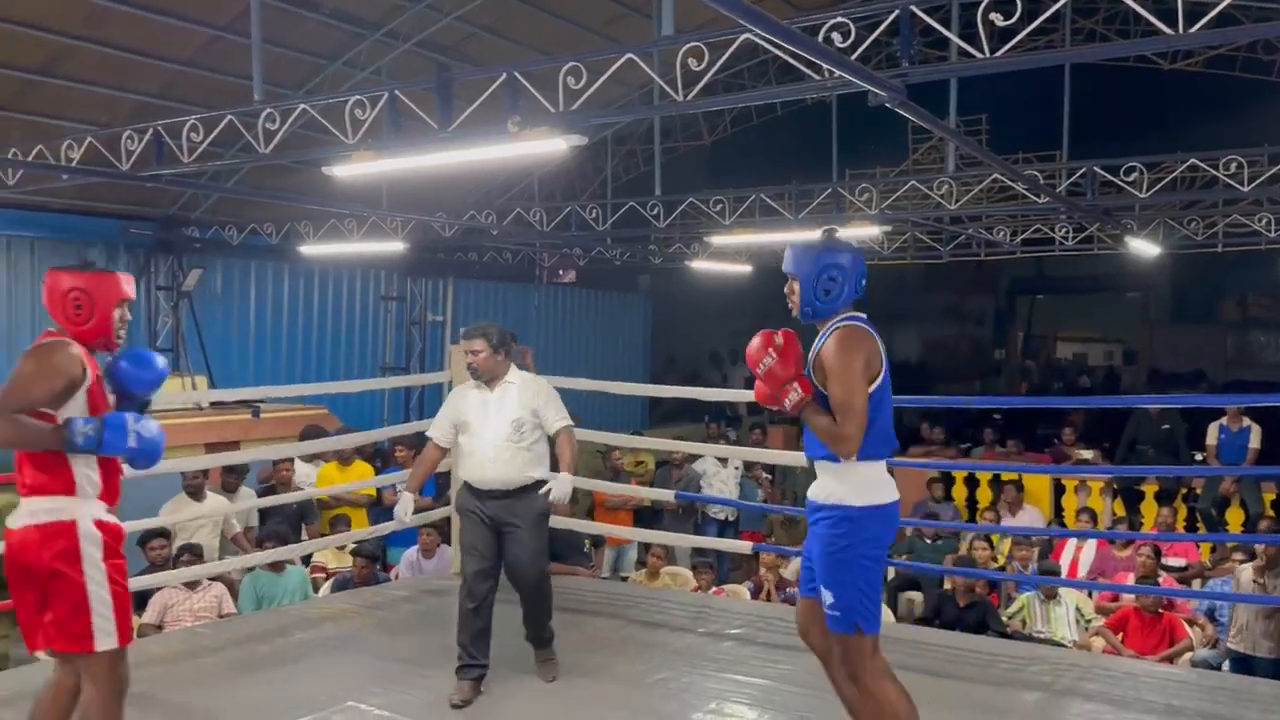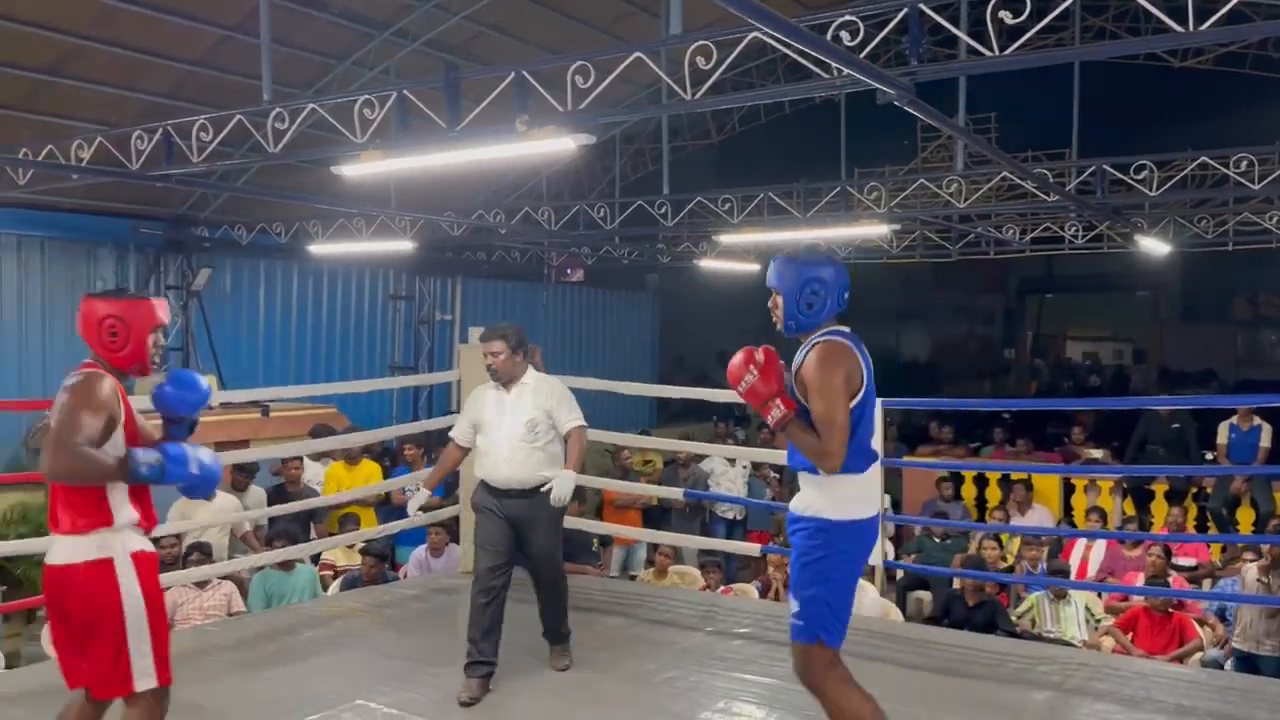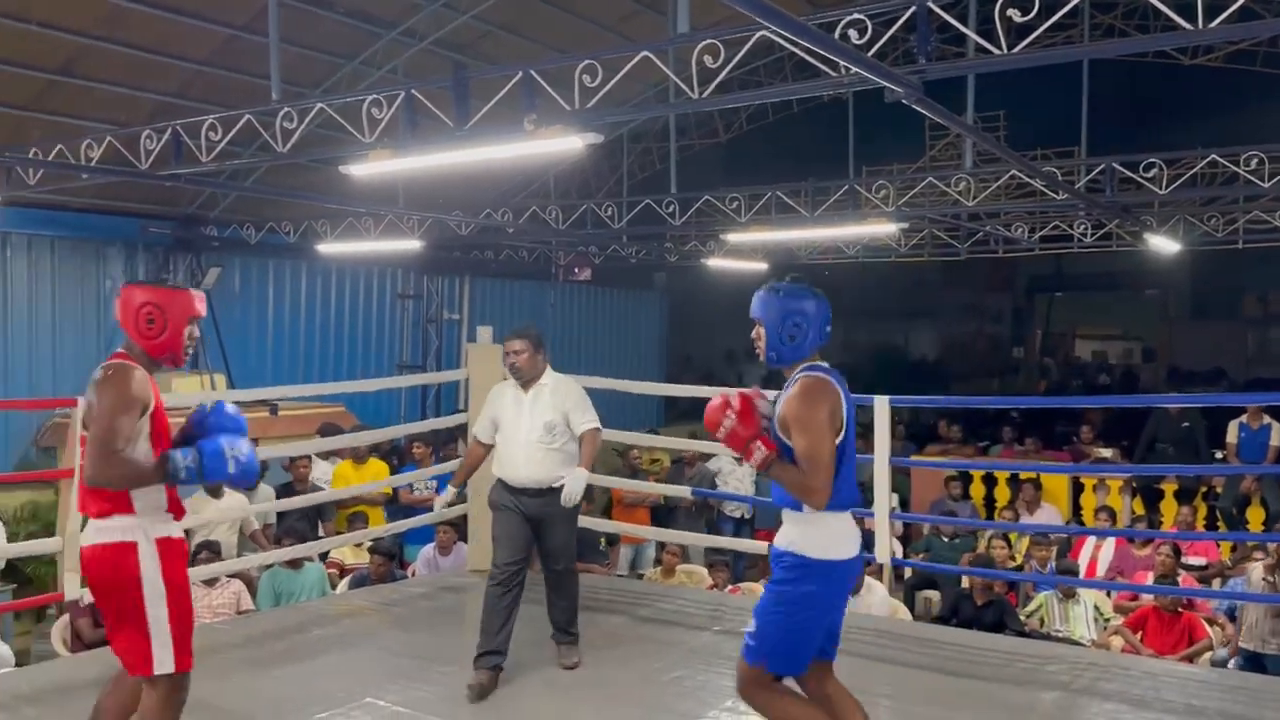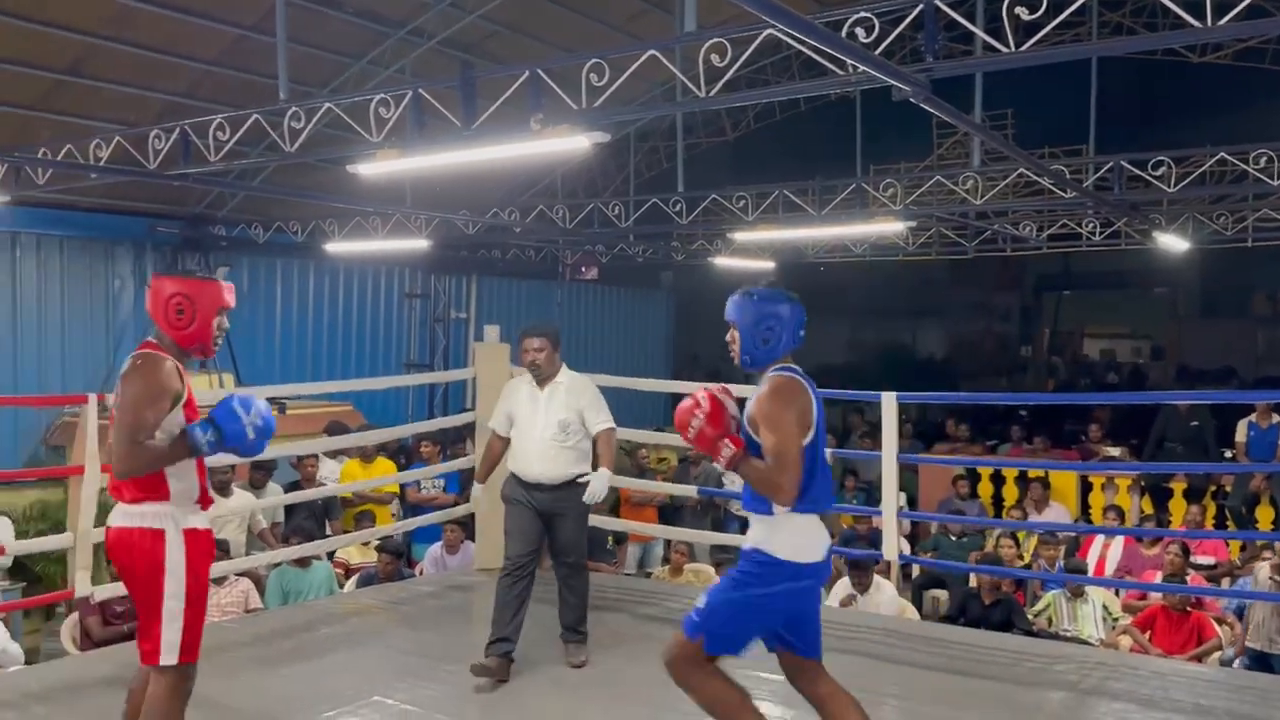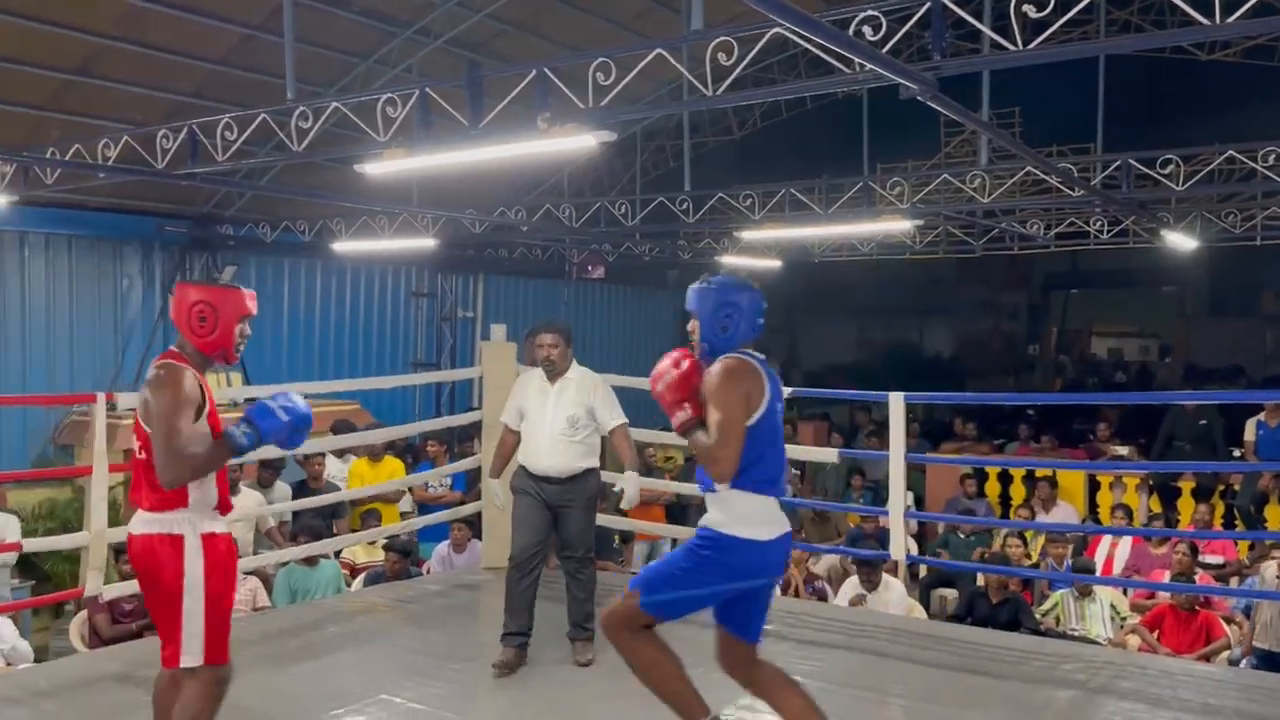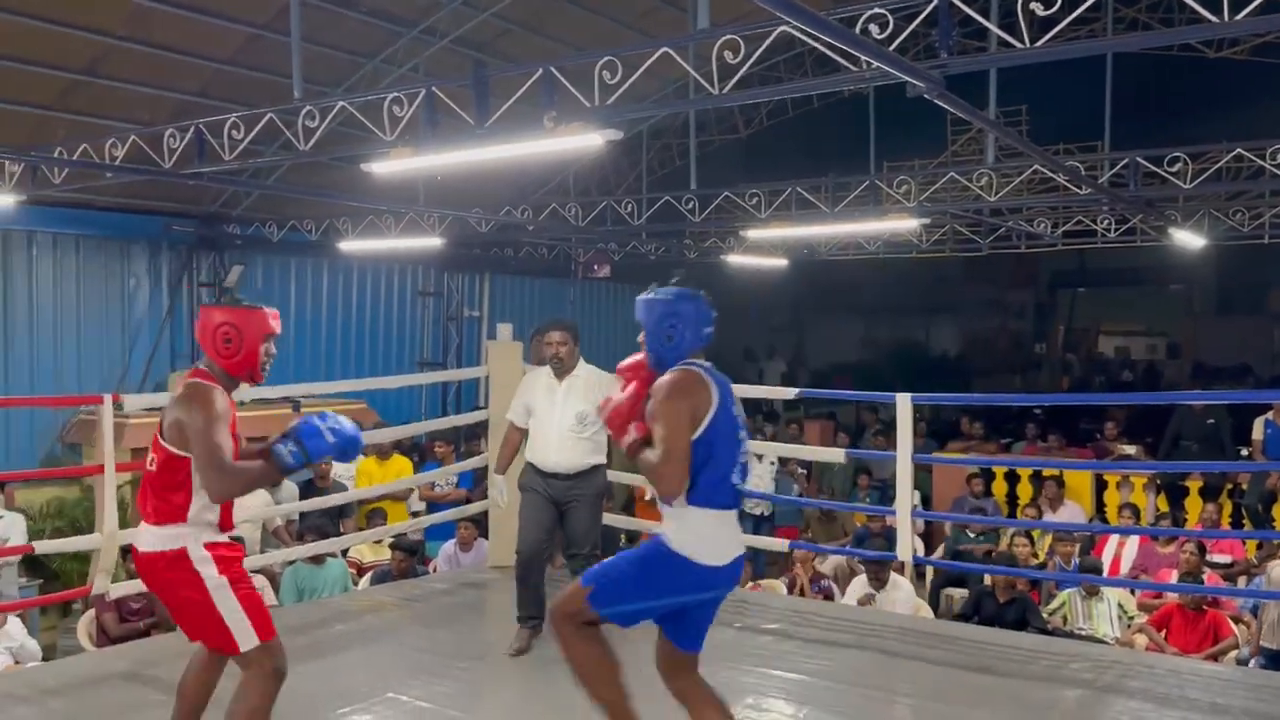
dt=0.1s
person 1, frame 1
left shoulder: (844, 342)
right shoulder: (843, 335)
left elbow: (846, 441)
left wrist: (791, 389)
right wrist: (791, 387)
left hip: (854, 509)
right hip: (843, 503)
left knee: (857, 656)
right knee: (813, 629)
person 1, frame 2
left shoulder: (825, 356)
right shoulder: (834, 347)
left elbow: (830, 455)
left wrist: (773, 406)
right wrist: (778, 401)
left hip: (833, 522)
right hip: (829, 516)
left knee: (818, 669)
right knee: (814, 658)
person 1, frame 3
left shoulder: (808, 393)
right shoulder: (820, 384)
left elbow: (816, 491)
left wrist: (755, 450)
right wrist: (764, 428)
left hip: (813, 559)
right hip: (830, 551)
right knee: (816, 677)
person 1, frame 4
left shoulder: (776, 392)
right shoulder: (794, 386)
left elbow: (784, 488)
left wrist: (723, 447)
right wrist: (736, 429)
left hip: (778, 558)
right hip: (799, 553)
left knee: (684, 659)
right knee: (809, 676)
person 1, frame 5
left shoulder: (728, 373)
right shoulder: (756, 373)
left elbow: (721, 464)
left wrist: (681, 411)
right wrist: (697, 401)
left hip: (736, 539)
right hip: (766, 538)
left knee: (620, 621)
right knee: (742, 662)
person 1, frame 6
left shoulder: (677, 386)
right shoulder: (711, 384)
left elbow: (671, 482)
left wrist: (629, 434)
right wrist: (647, 407)
left hip: (685, 553)
right hip: (722, 556)
left knee: (567, 614)
right knee: (679, 670)
person 2, frame 1
left shoulder: (74, 364)
right shoulder: (64, 356)
left wrist: (130, 404)
right wrist: (90, 436)
left hip: (38, 531)
right hip: (71, 530)
left knee: (73, 669)
right knee: (107, 673)
person 2, frame 2
left shoulder: (97, 389)
right shoulder: (96, 387)
right elbow: (56, 463)
left wrist: (177, 428)
right wrist: (155, 464)
left hip: (71, 562)
right hip: (109, 564)
person 2, frame 3
left shoulder: (122, 377)
right shoulder: (125, 379)
right elbow: (101, 470)
left wrist: (193, 435)
right wrist: (189, 464)
left hip: (111, 545)
right hip: (136, 548)
left knee: (139, 671)
right knee: (164, 684)
person 2, frame 4
left shoulder: (153, 367)
right shoulder: (154, 370)
right elbow: (126, 459)
left wrist: (215, 430)
right wrist: (206, 438)
left hip: (137, 529)
right hip: (164, 534)
left knee: (158, 659)
right knee: (173, 672)
person 2, frame 5
left shoulder: (178, 375)
right shoulder: (176, 380)
right elbow: (172, 470)
left wrist: (248, 430)
right wrist: (246, 435)
left hip: (160, 535)
right hip: (184, 539)
left knee: (184, 661)
right knee: (206, 674)
person 2, frame 6
left shoulder: (206, 394)
right shoulder: (202, 401)
left elbow: (224, 463)
right elbow: (222, 485)
left wrist: (279, 446)
right wrist: (295, 454)
left hip: (174, 545)
right hip: (184, 551)
left knee: (219, 644)
right knee: (266, 664)
person 3, frame 1
left shoulder: (535, 388)
right shoulder: (460, 396)
left elbow: (564, 432)
right elbow: (436, 447)
left wrist: (566, 474)
right wrist: (409, 491)
left hip: (526, 500)
right hip: (475, 501)
left knee: (531, 579)
right knee: (475, 586)
left ankle: (542, 645)
right ankle: (471, 672)
person 3, frame 2
left shoulder: (551, 389)
right shoulder: (479, 396)
left elbow: (576, 432)
right elbow: (457, 446)
left wrist: (569, 472)
right wrist: (427, 487)
left hip: (540, 499)
right hip: (492, 499)
left knee: (548, 575)
right knee: (488, 581)
left ankle: (558, 640)
right ankle: (479, 670)
person 3, frame 3
left shoulder: (568, 390)
right shoulder: (499, 395)
left elbow: (590, 434)
right elbow: (479, 445)
left wrist: (580, 472)
right wrist: (453, 486)
left hip: (555, 498)
right hip: (508, 497)
left knee: (560, 572)
right knee: (503, 577)
left ankle: (567, 638)
right ankle: (488, 666)
person 3, frame 4
left shoulder: (582, 388)
right shoulder: (513, 389)
left elbow: (605, 433)
right elbow: (498, 438)
left wrist: (604, 472)
right wrist: (480, 481)
left hip: (569, 493)
right hip: (522, 492)
left knee: (571, 566)
right knee: (516, 567)
left ankle: (575, 637)
right ankle: (499, 653)
person 3, frame 5
left shoulder: (592, 384)
right shoulder: (525, 383)
left elbow: (618, 431)
right elbow: (510, 432)
left wrist: (630, 472)
right wrist: (494, 476)
left hip: (579, 486)
right hip: (532, 484)
left knee: (578, 561)
right knee: (522, 559)
left ankle: (581, 636)
right ankle: (514, 642)
person 3, frame 6
left shoulder: (600, 382)
right shoulder: (532, 381)
right elbow: (516, 429)
right wrist: (498, 473)
left hip: (584, 483)
right hip: (538, 480)
left knee: (583, 557)
right knee: (530, 552)
right ankle: (529, 623)
